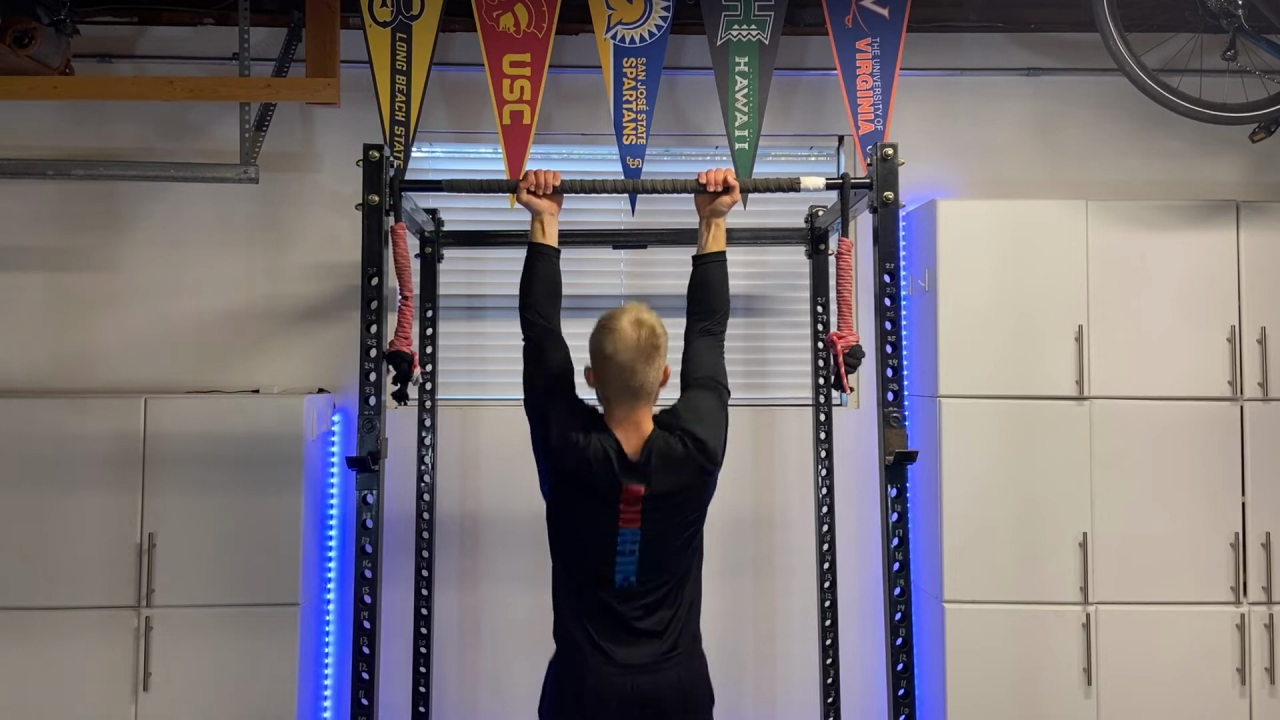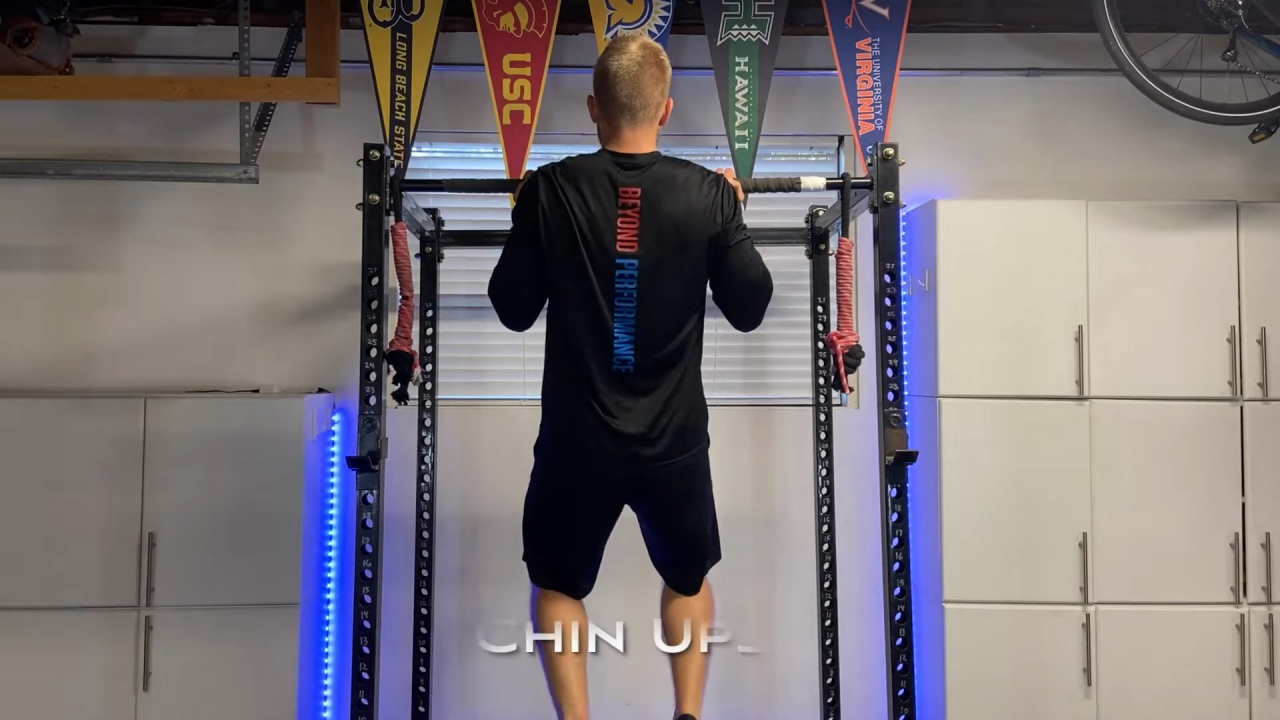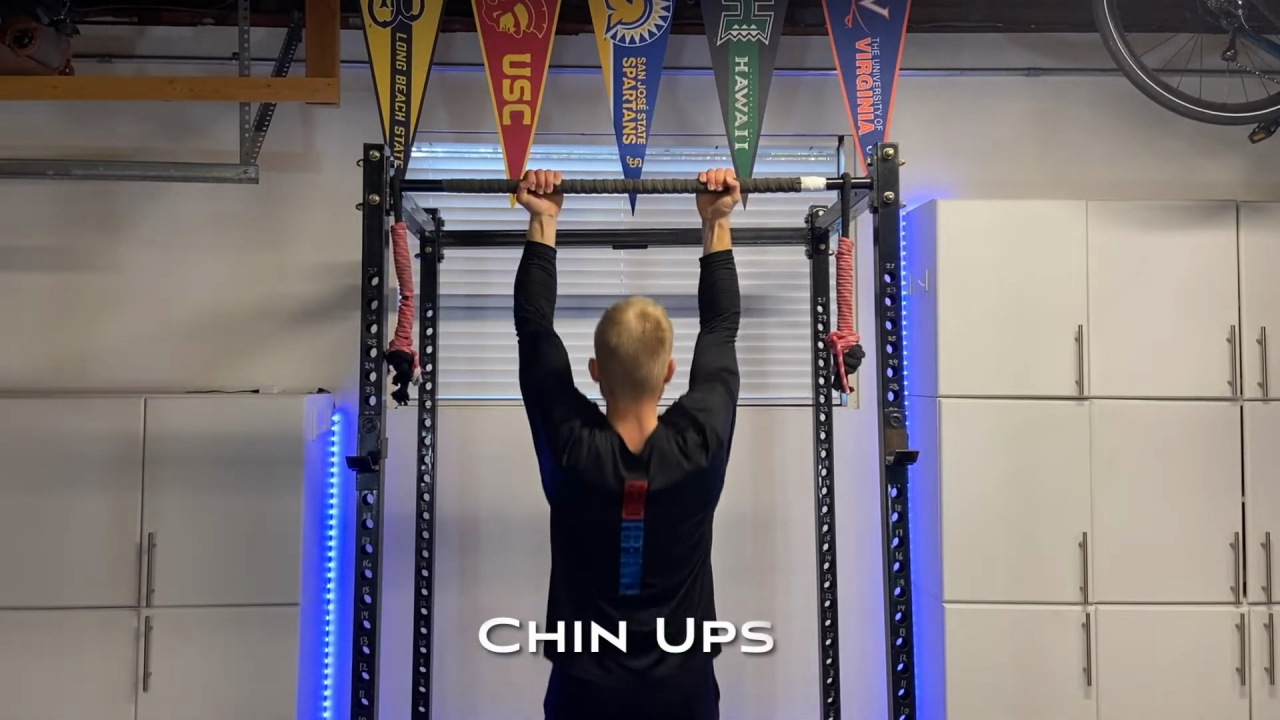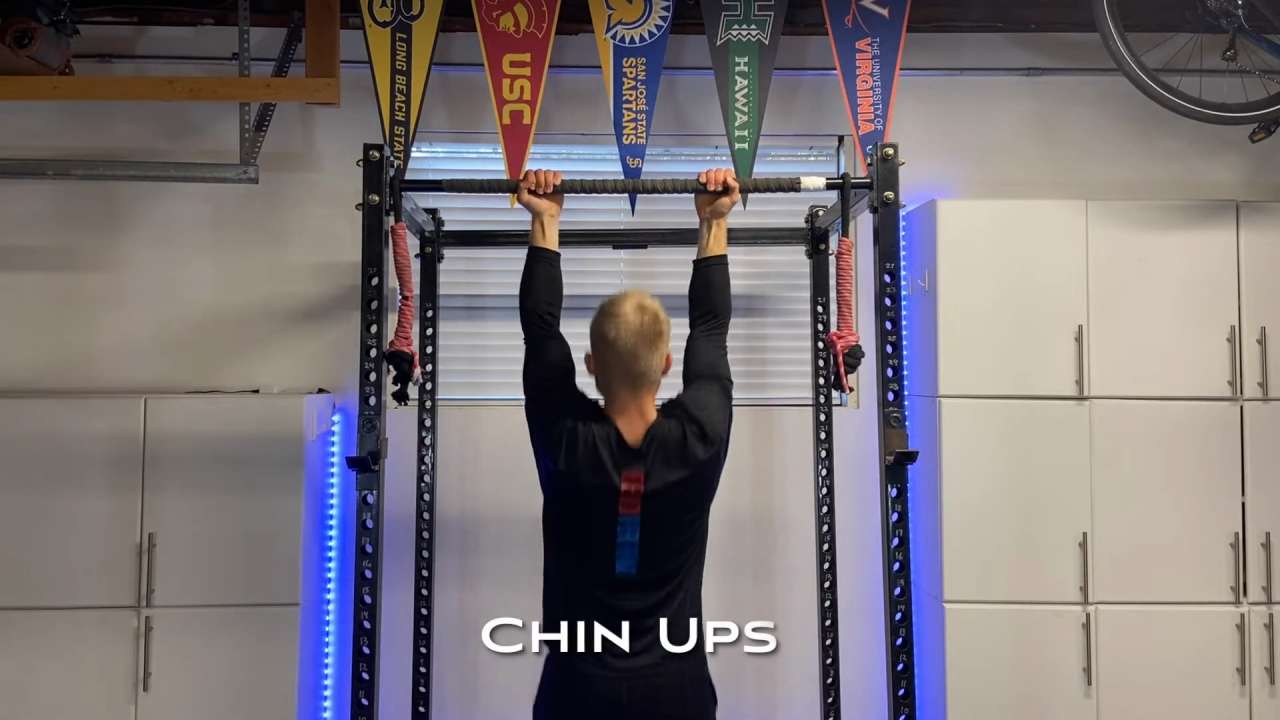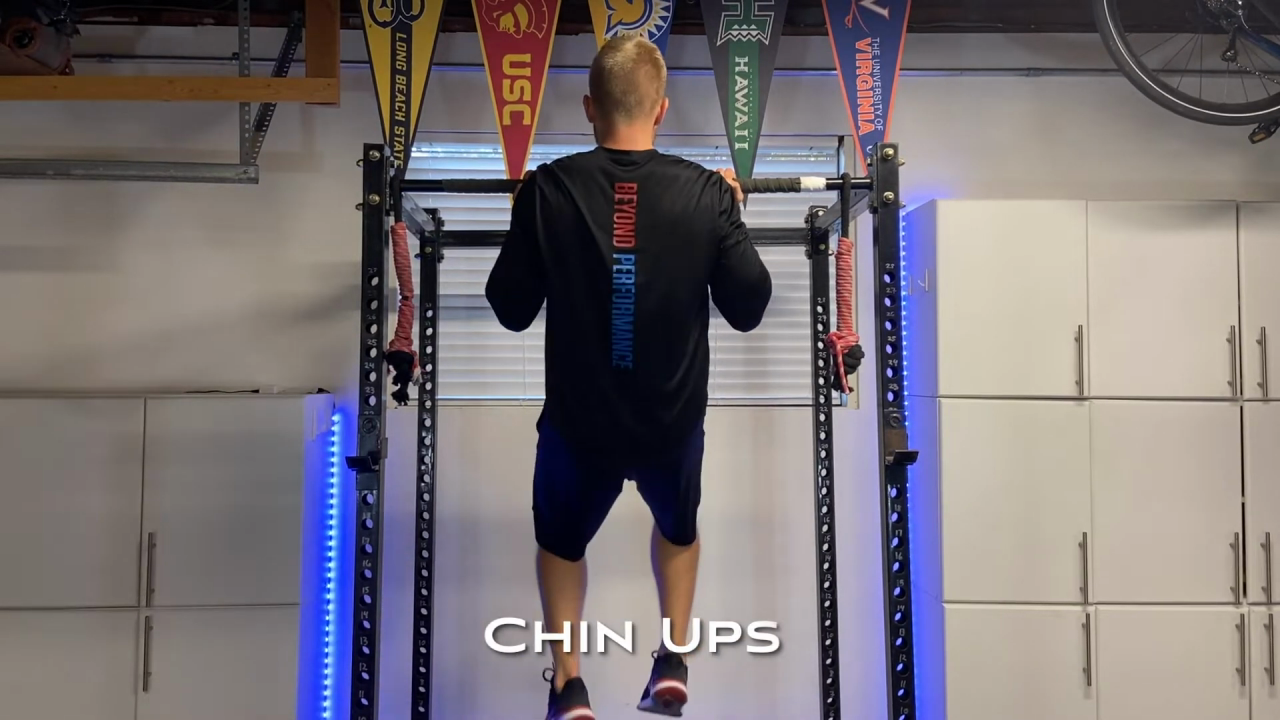
dt=1s
person 1, frame 1
left shoulder: (567, 453)
right shoulder: (695, 451)
left elbow: (541, 334)
right elbow: (707, 334)
left wrist: (544, 222)
right wrist: (713, 223)
person 1, frame 2
left shoulder: (550, 189)
right shoulder: (707, 193)
left elbow: (513, 308)
right elbow: (749, 307)
left hip: (578, 441)
right hip: (673, 440)
left knee: (557, 584)
right knee: (687, 580)
person 1, frame 3
left shoulder: (568, 449)
right shoulder: (701, 445)
left elbow: (532, 326)
right elbow: (722, 325)
left wrist: (543, 222)
right wrist: (717, 222)
person 1, frame 4
left shoulder: (566, 446)
right shoulder: (699, 442)
left elbow: (541, 331)
right elbow: (710, 328)
left wrist: (544, 222)
right wrist: (714, 223)
person 1, frame 5
left shoulder: (548, 189)
right shoulder: (705, 192)
left elbow: (511, 308)
right elbow: (748, 307)
left hip: (579, 423)
right hip: (672, 423)
left knee: (560, 543)
right knee: (678, 530)
right ankle: (672, 662)
